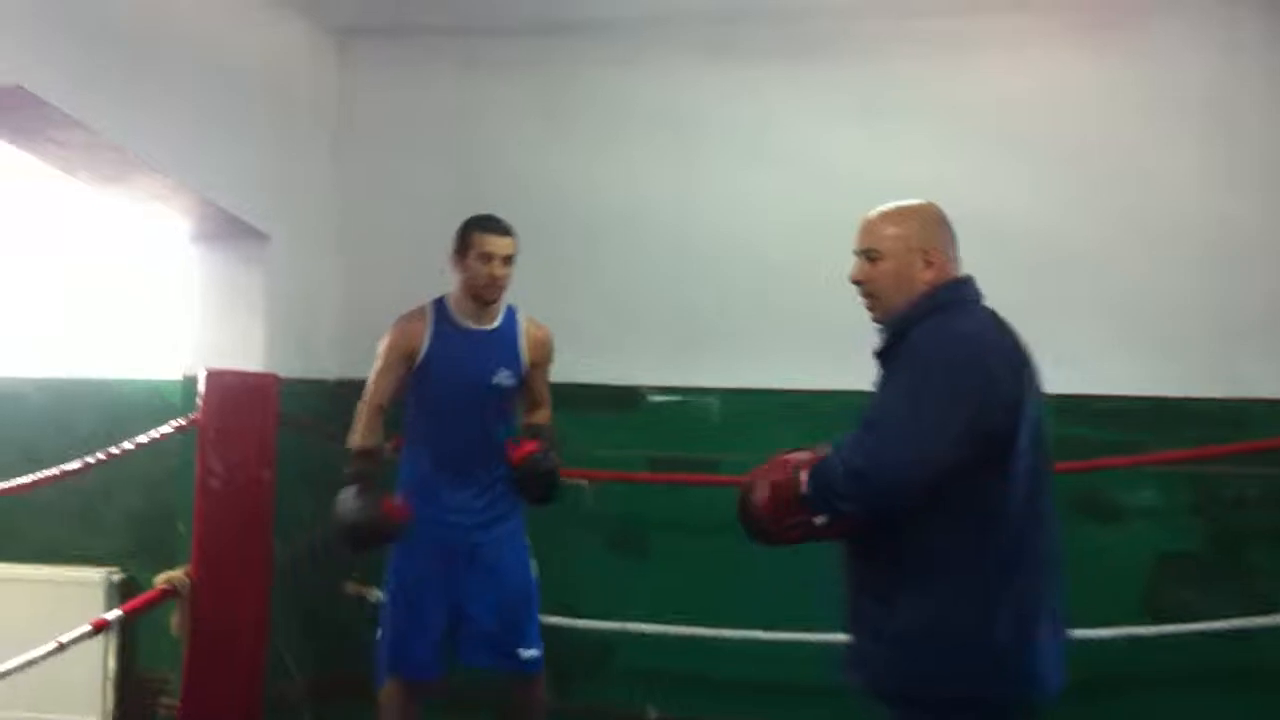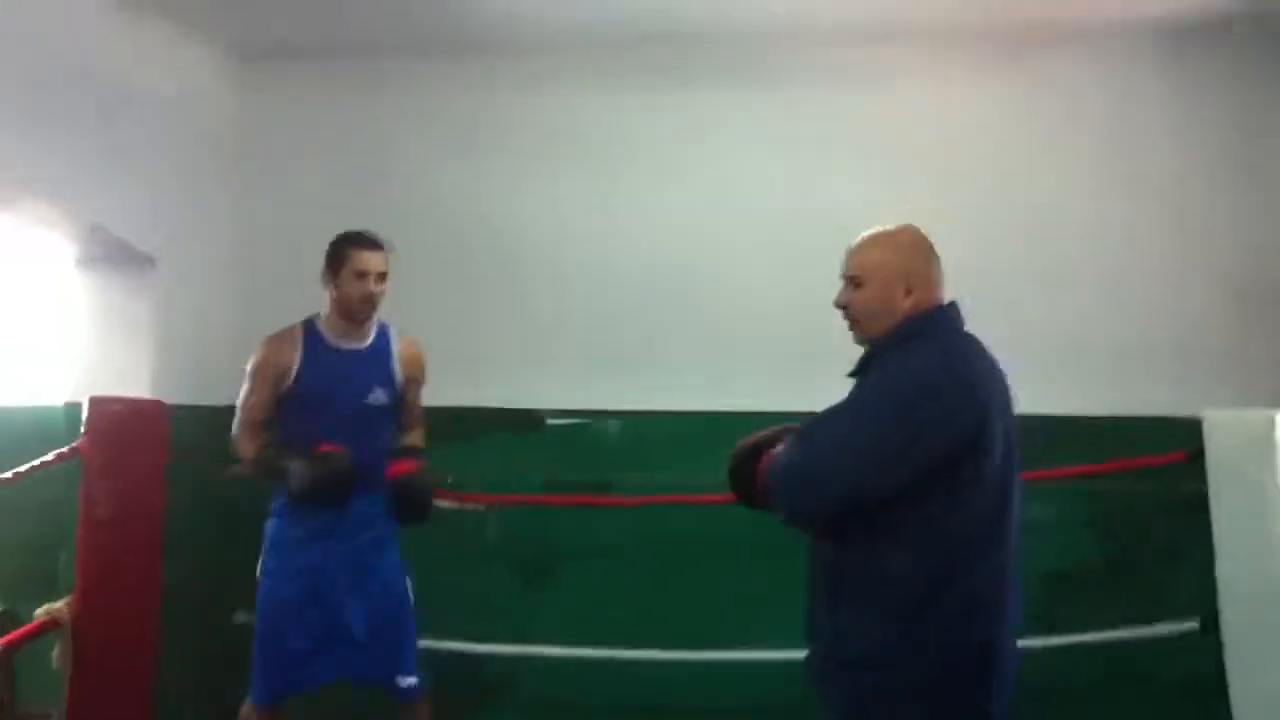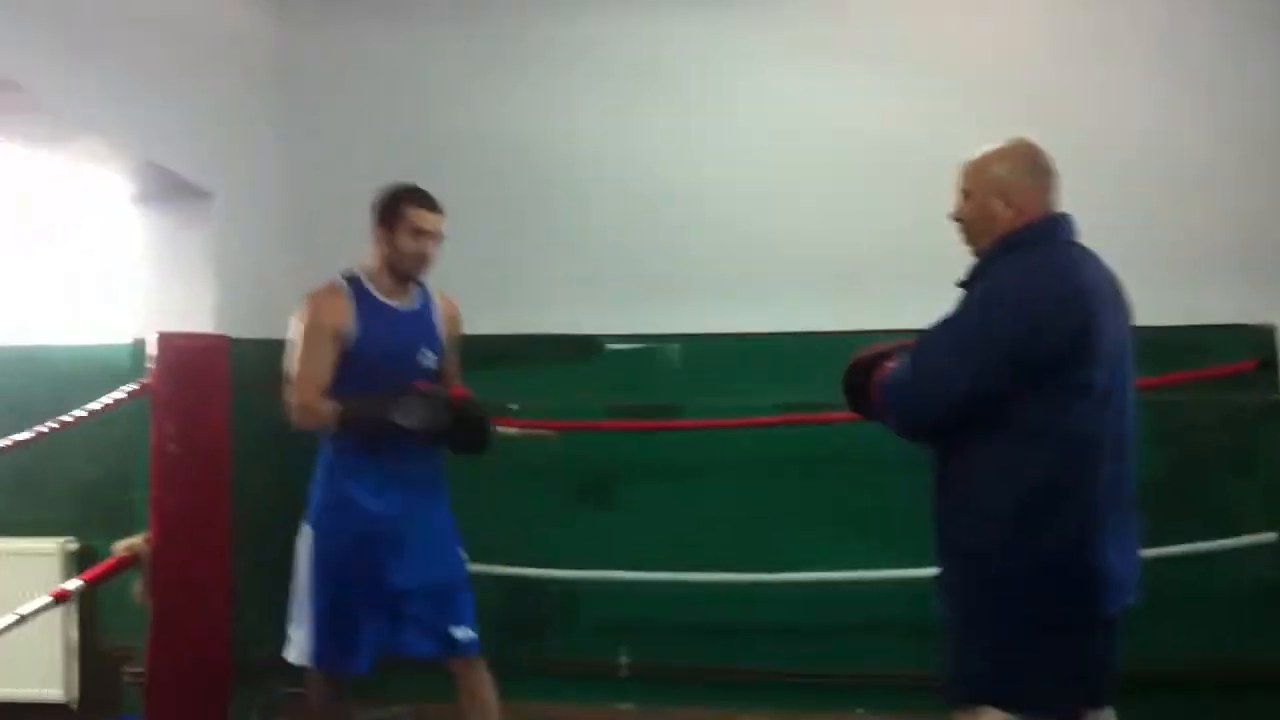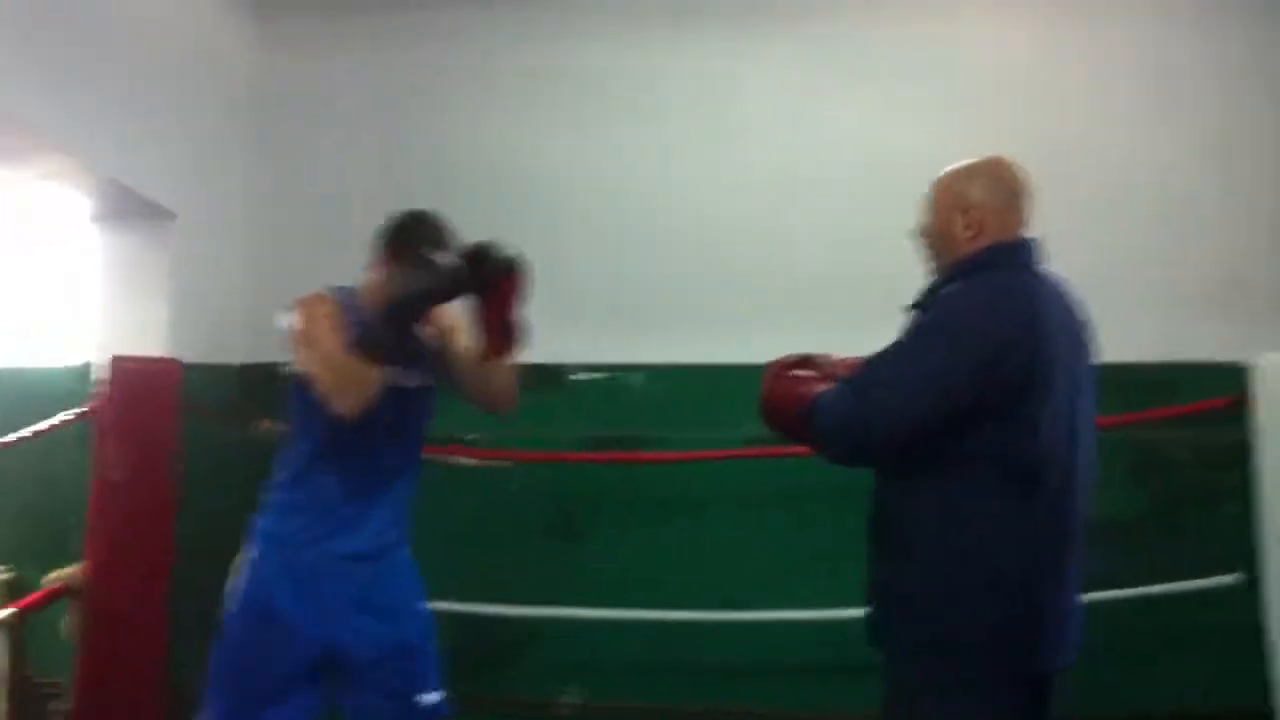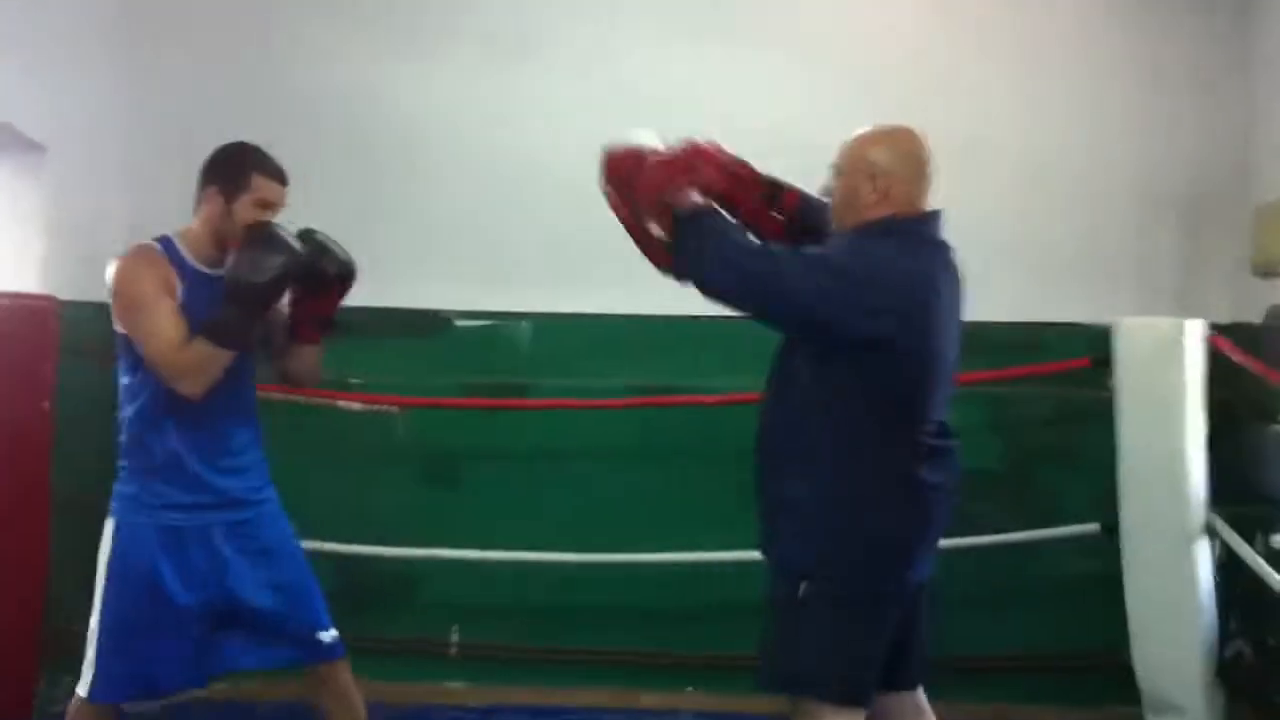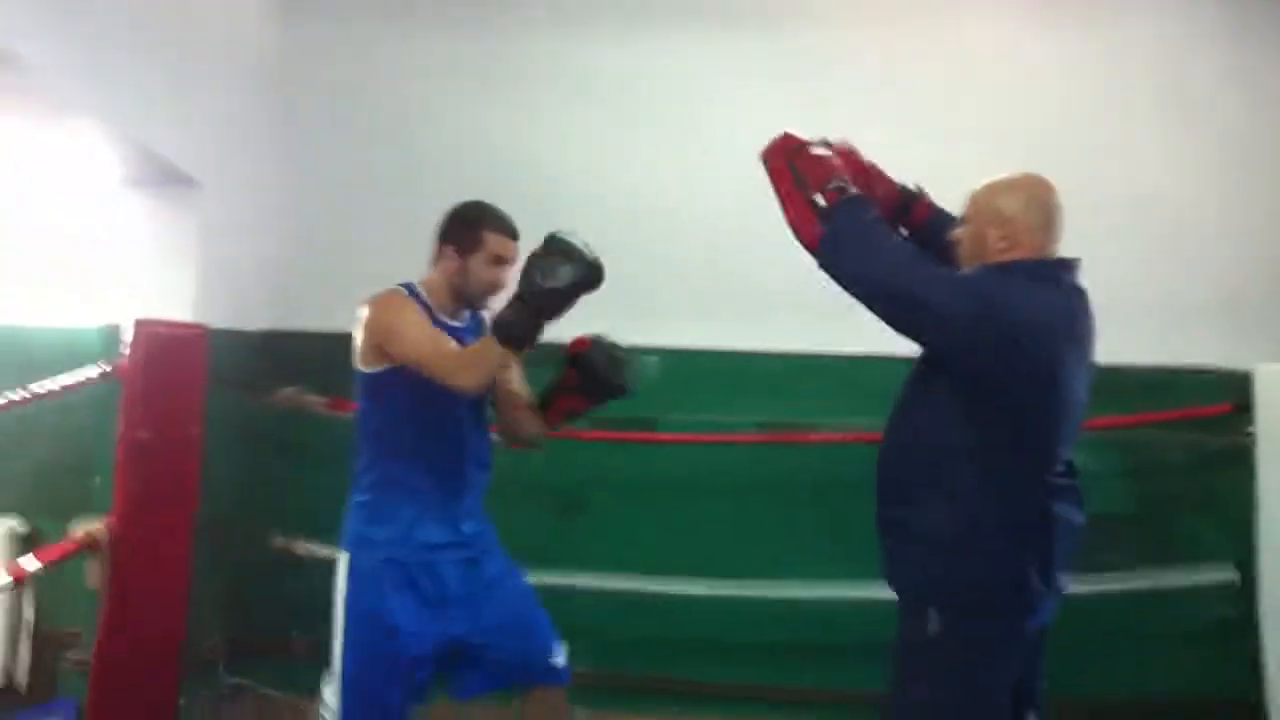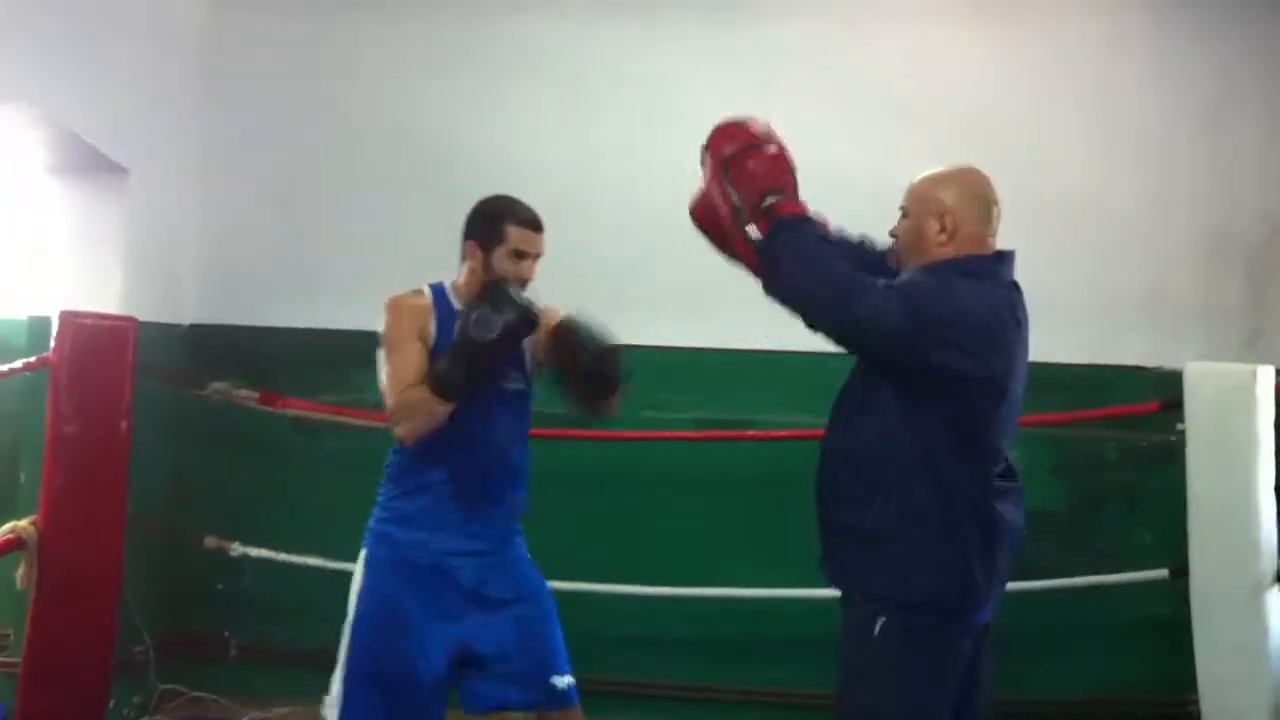
dt=0.5s
person 1, frame 1
left shoulder: (954, 346)
right shoulder: (944, 340)
left elbow: (880, 471)
right elbow: (910, 463)
left wrist: (800, 484)
right wrist: (822, 480)
left hip: (958, 637)
right hip: (962, 628)
person 1, frame 2
left shoulder: (919, 374)
right shoulder: (954, 361)
left elbow: (817, 486)
left wrist: (777, 467)
right wrist: (806, 454)
left hip: (909, 651)
right hip: (948, 639)
person 1, frame 3
left shoulder: (1020, 284)
right shoulder: (1084, 275)
left elbow: (922, 397)
left wrist: (886, 382)
right wrist: (915, 369)
left hip: (1017, 550)
right hip: (1079, 544)
person 1, frame 4
left shoulder: (974, 310)
right shoulder: (1051, 305)
left elbow: (864, 424)
left wrist: (810, 399)
right wrist: (850, 381)
left hip: (959, 600)
right hip: (1027, 586)
person 1, frame 5
left shoulder: (875, 273)
right shoulder: (915, 260)
left elbow: (748, 274)
left wrist: (679, 202)
right wrist: (750, 186)
left hip: (846, 524)
right hip: (883, 516)
person 1, frame 6
left shoulder: (1004, 312)
right shoulder: (1053, 301)
left elbow: (890, 275)
right elbow: (939, 265)
left wrist: (836, 195)
right wrist: (892, 198)
left hip: (969, 573)
right hip: (1012, 561)
person 1, frame 7
left shoulder: (948, 311)
right shoulder: (979, 296)
left elbow: (840, 298)
right elbow: (874, 277)
left wrist: (772, 207)
right wrist: (783, 217)
left hip: (911, 574)
right hip: (950, 563)
person 2, frame 1
left shoulder: (531, 336)
right shoulder: (414, 330)
right elbow: (372, 409)
left wrist: (540, 450)
right wrist: (360, 479)
left hip: (498, 516)
right hip: (427, 516)
left knee: (526, 661)
right knee: (405, 661)
person 2, frame 2
left shoulder: (404, 355)
right shoulder: (283, 351)
right elbow: (245, 433)
left wrist: (413, 469)
right wrist: (287, 468)
left hip: (372, 537)
right hip: (298, 536)
person 2, frame 3
left shoulder: (442, 313)
right shoulder: (331, 307)
right elbow: (303, 407)
left wrist: (460, 418)
right wrist: (383, 415)
left hip: (421, 500)
right hip: (345, 506)
left knee: (464, 651)
right knee: (328, 655)
person 2, frame 4
left shoulder: (439, 326)
right shoulder: (322, 313)
left elbow: (499, 399)
right elbow: (346, 397)
left wrist: (499, 311)
right wrist: (401, 315)
left hip: (379, 554)
right hip: (294, 544)
person 2, frame 5
left shoulder: (260, 267)
right shoulder: (143, 268)
left elbow: (301, 374)
right elbow: (189, 377)
left wrist: (315, 305)
right wrist: (245, 298)
left hip: (245, 504)
right hip: (156, 511)
left knee: (325, 651)
person 2, frame 6
left shoulder: (484, 323)
right shoulder: (389, 312)
left elbow: (524, 430)
right elbow: (466, 374)
left wrist: (575, 390)
right wrist: (534, 306)
left hip: (465, 542)
right hip: (386, 544)
left knee: (545, 676)
person 2, frame 7
left shoulder: (535, 324)
right shoulder: (411, 311)
left elbow: (599, 408)
right elbow: (406, 423)
left wrist: (595, 374)
right wrist: (467, 359)
left hip: (495, 548)
right hip: (407, 547)
